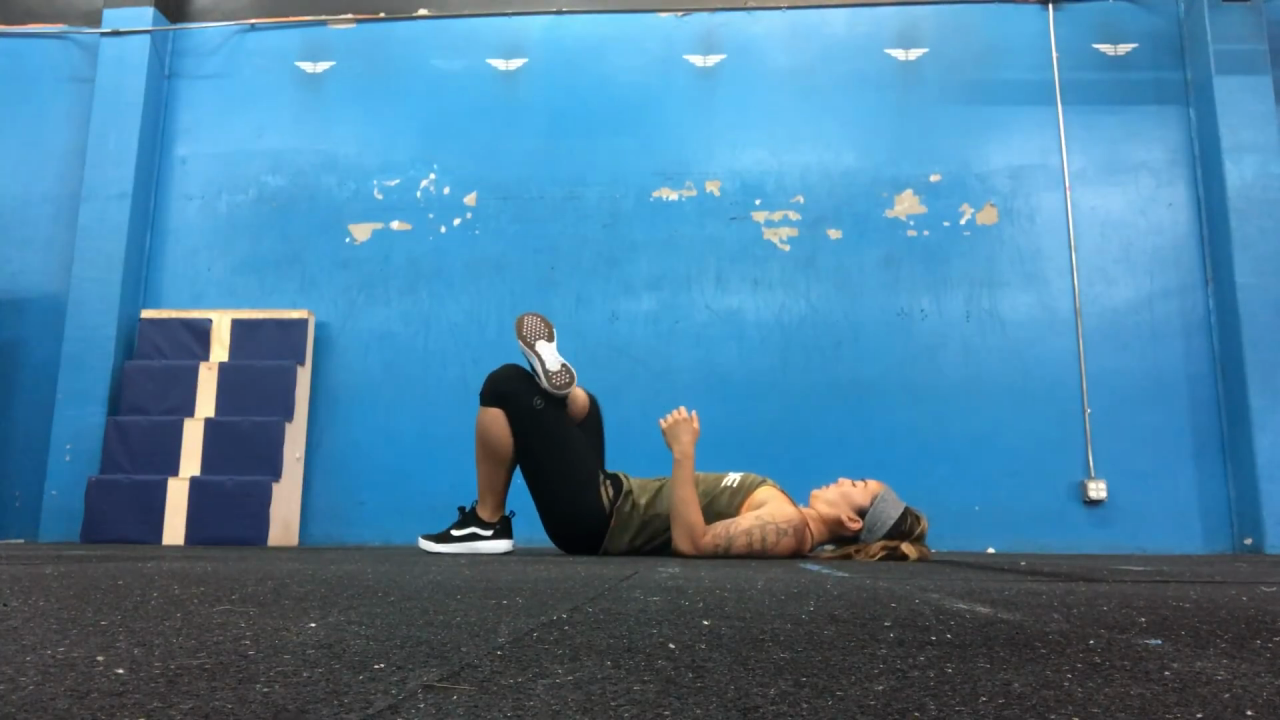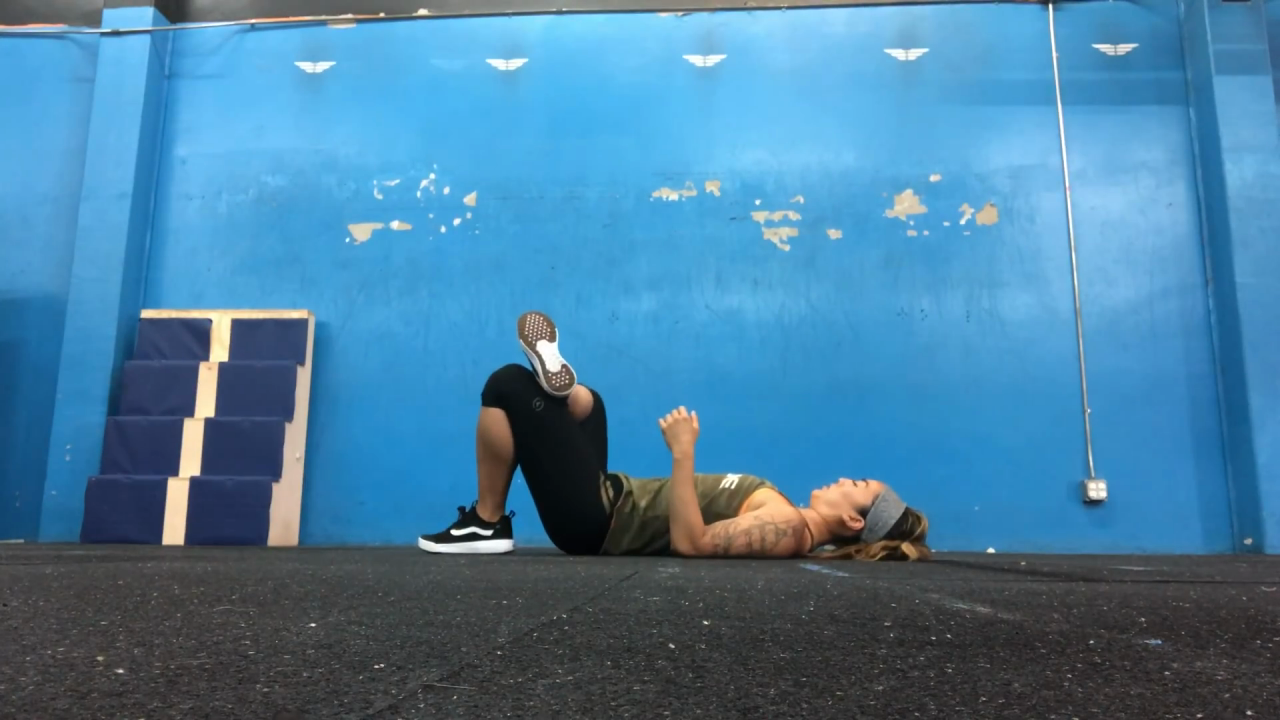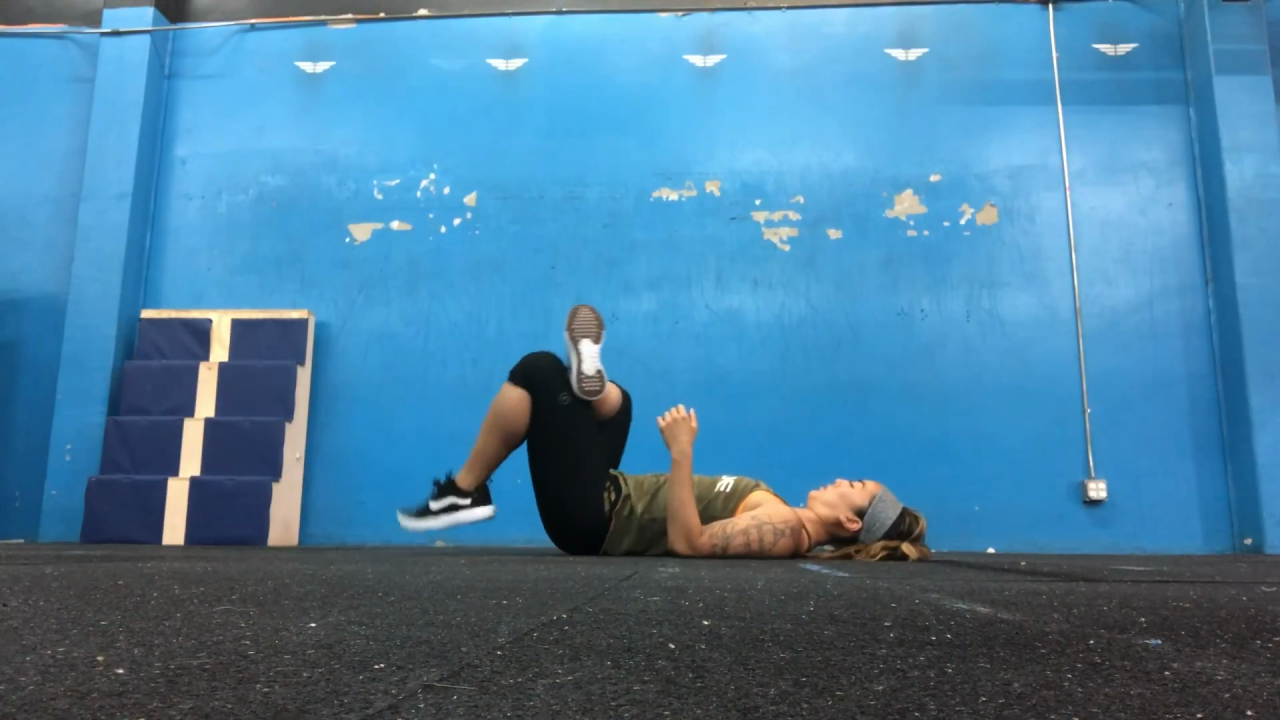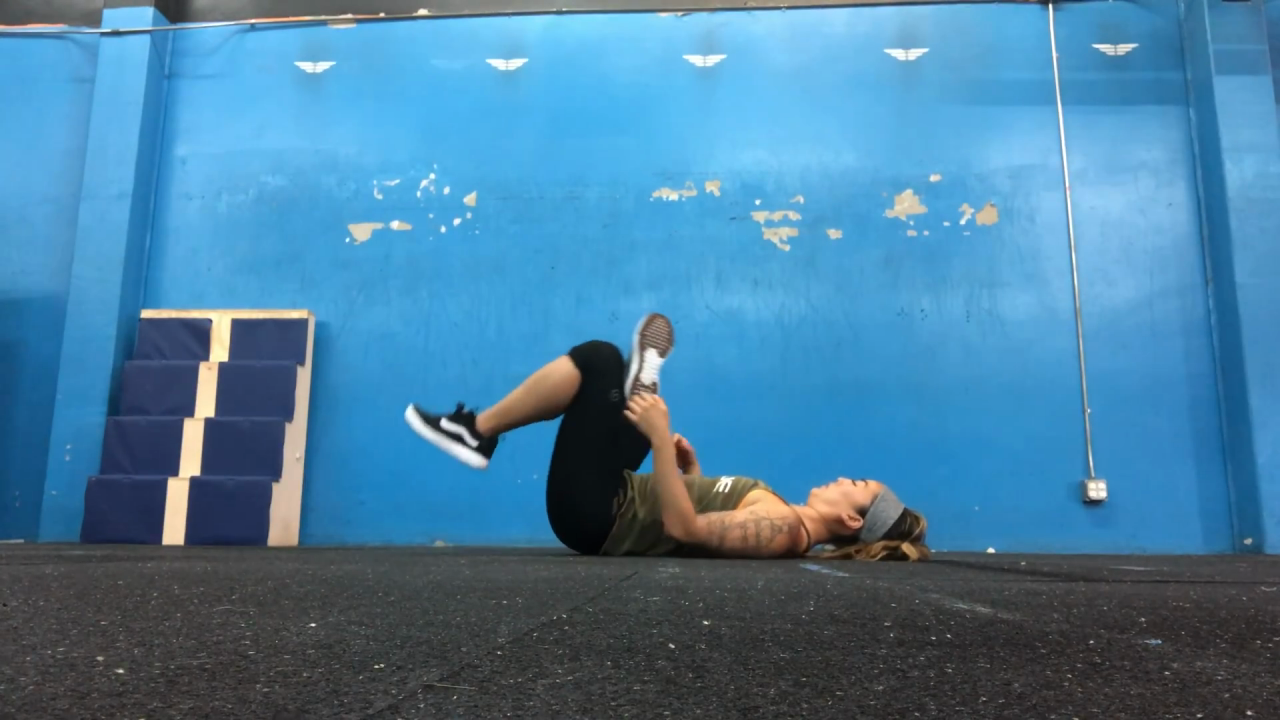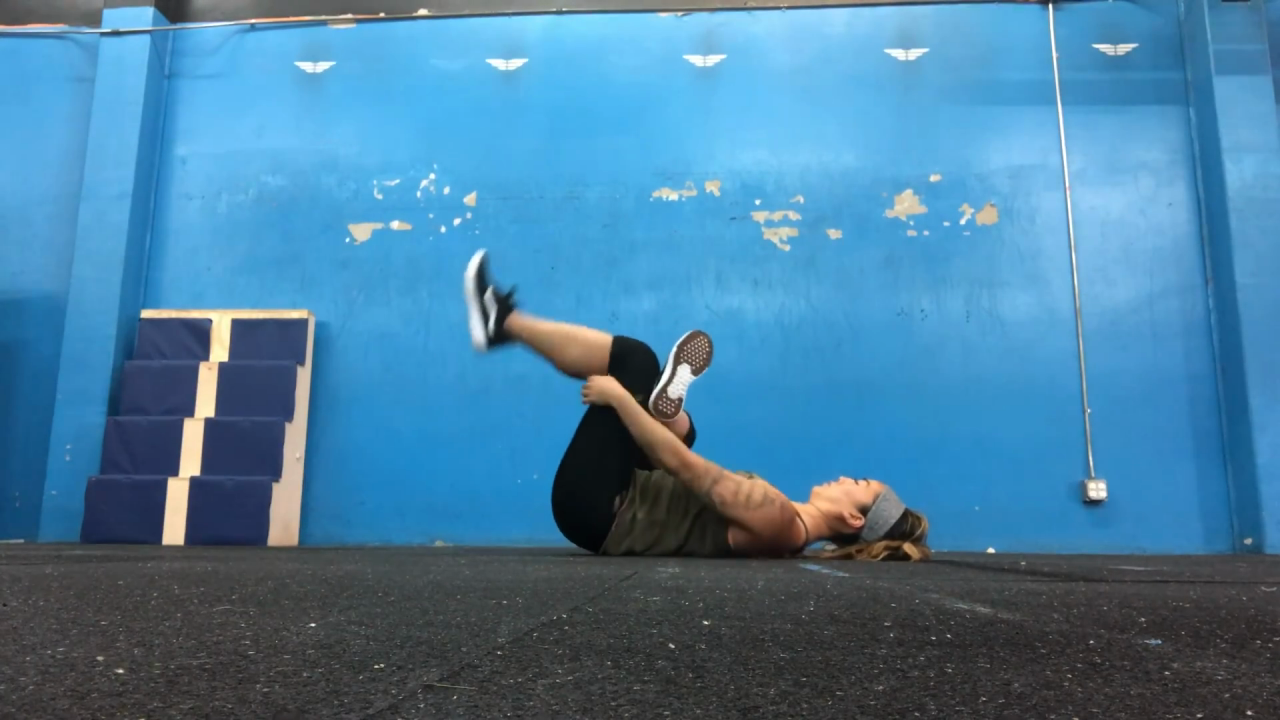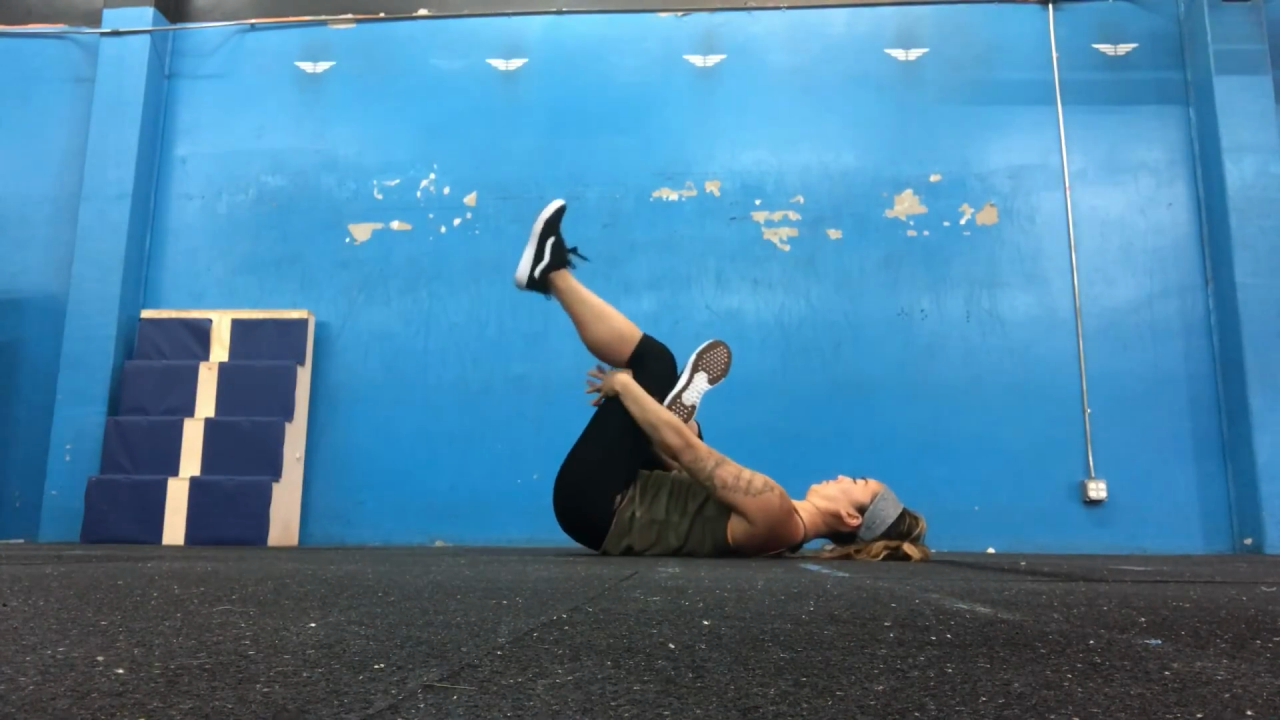
dt=0.4s
person 1, frame 1
left shoulder: (788, 529)
right shoulder: (789, 520)
left elbow: (690, 540)
left wrist: (683, 453)
left hip: (591, 520)
right hip: (608, 501)
left knee: (507, 384)
left ankle: (486, 525)
right ankle: (558, 383)
person 1, frame 2
left shoulder: (787, 530)
right shoulder: (790, 521)
left elbow: (689, 541)
left wrist: (683, 452)
left hip: (592, 520)
right hip: (608, 503)
left knee: (508, 385)
left ankle: (487, 523)
right ankle: (559, 384)
person 1, frame 3
left shoulder: (784, 533)
right shoulder: (786, 524)
left elbow: (685, 541)
left wrist: (681, 453)
left hip: (591, 519)
right hip: (605, 502)
left knee: (538, 369)
left ankle: (464, 492)
right ankle: (590, 382)
person 1, frame 4
left shoulder: (783, 531)
right shoulder: (787, 522)
left elbow: (681, 526)
left wrist: (660, 440)
right wrist: (690, 467)
left hip: (594, 519)
right hip: (609, 511)
left knee: (596, 359)
left ankle: (478, 432)
person 1, frame 5
left shoulder: (777, 521)
right shoulder: (786, 523)
left elbow: (682, 466)
left wrist: (619, 397)
right wrist: (659, 420)
left hip: (598, 516)
right hip: (614, 515)
left knee: (632, 357)
left ankle: (506, 322)
person 1, frame 6
left shoulder: (777, 516)
right shoulder: (781, 525)
left elbow: (684, 449)
right elbow: (689, 460)
left wrist: (625, 384)
left hip: (596, 508)
right hip: (616, 510)
left knee: (654, 362)
left ankle: (554, 273)
